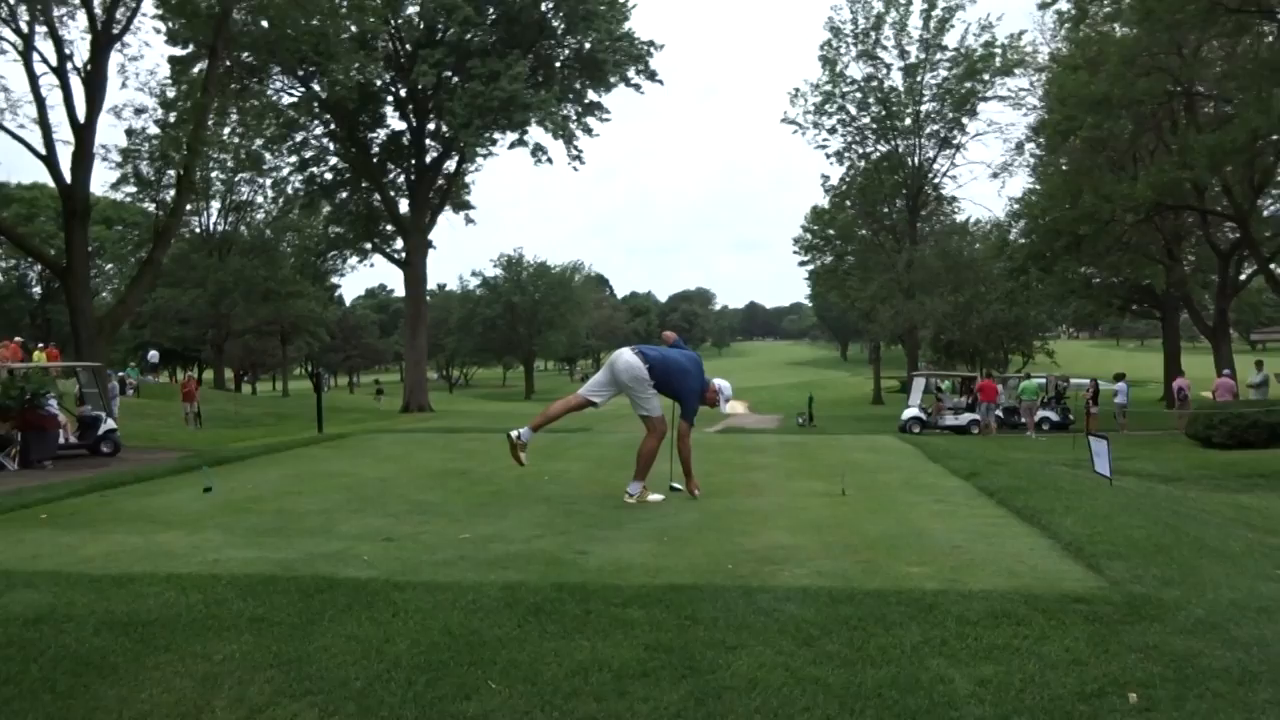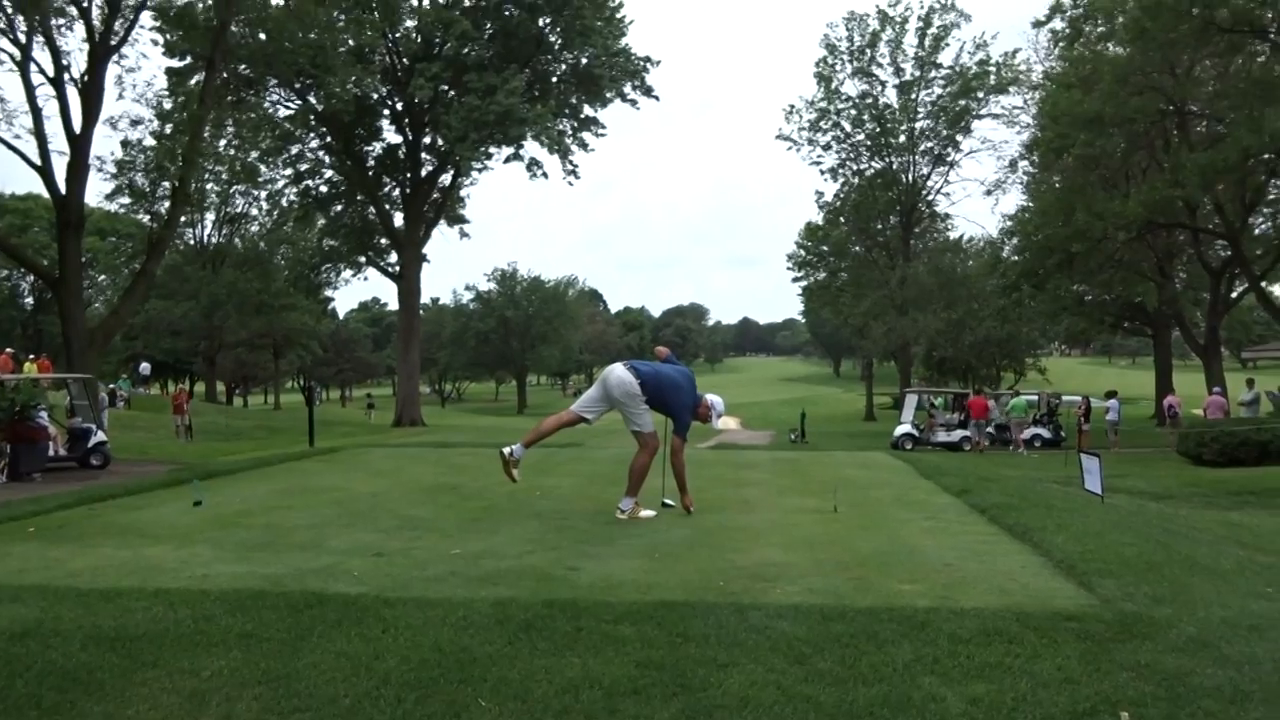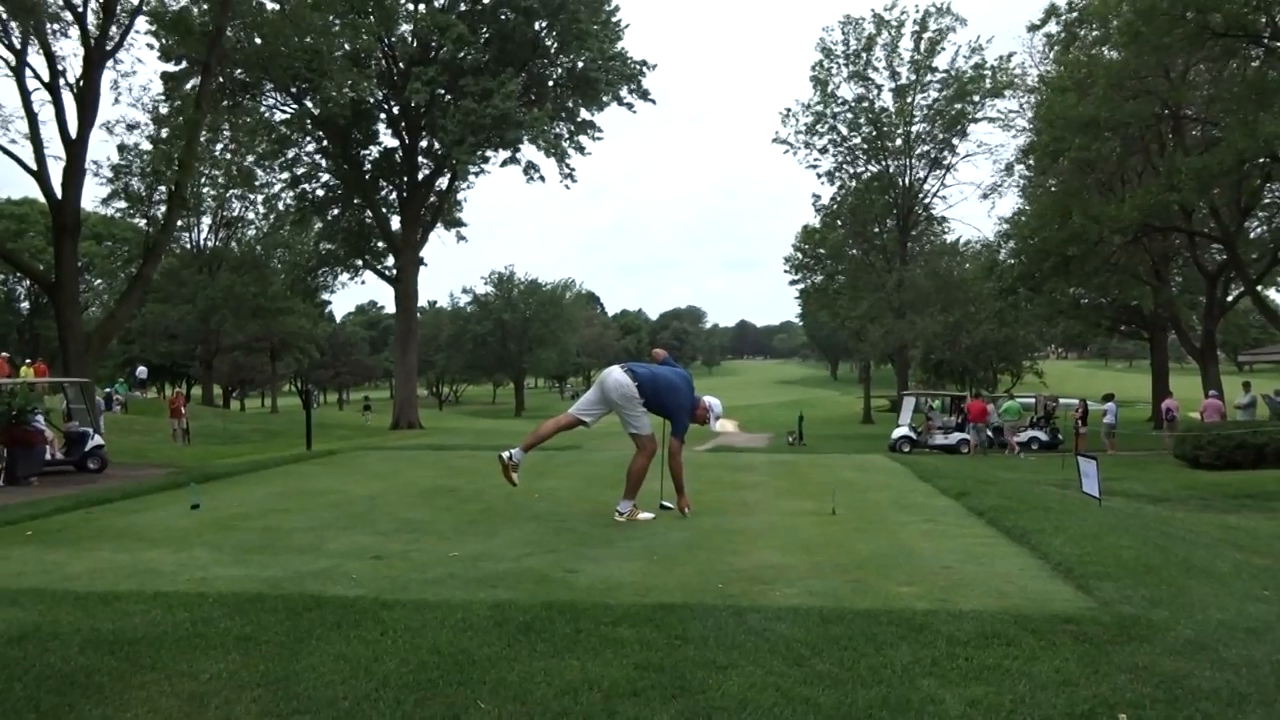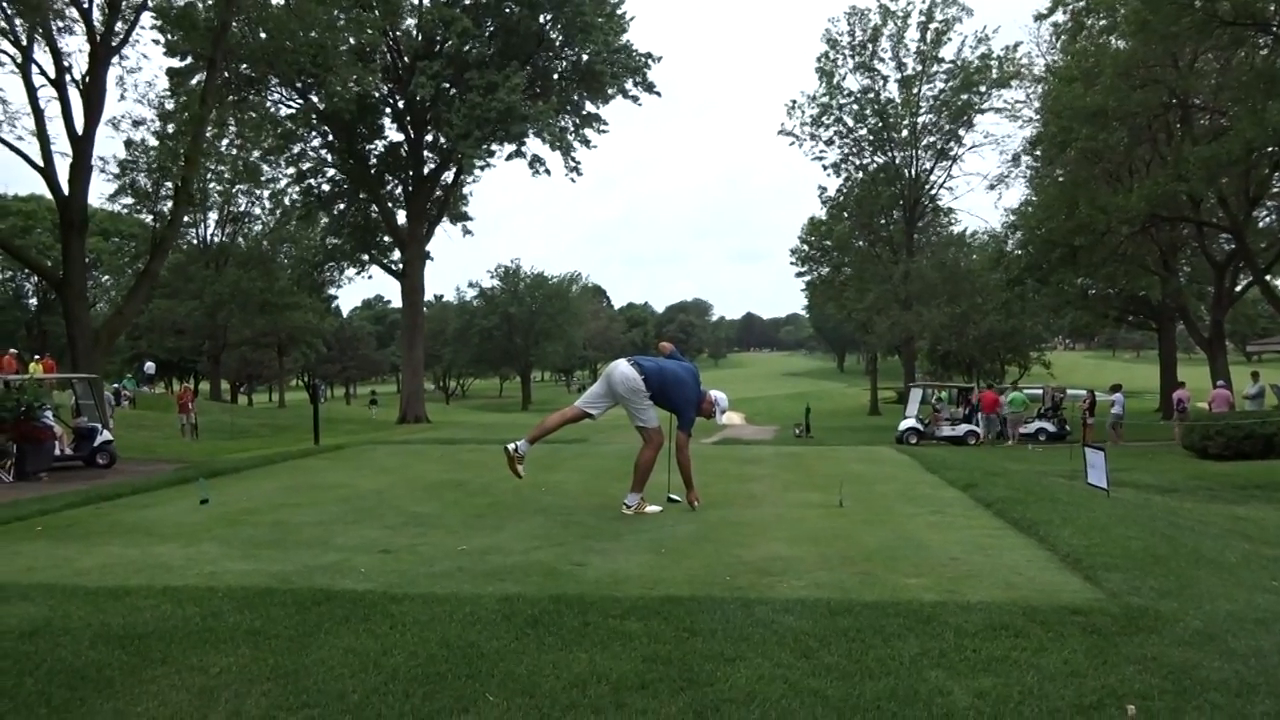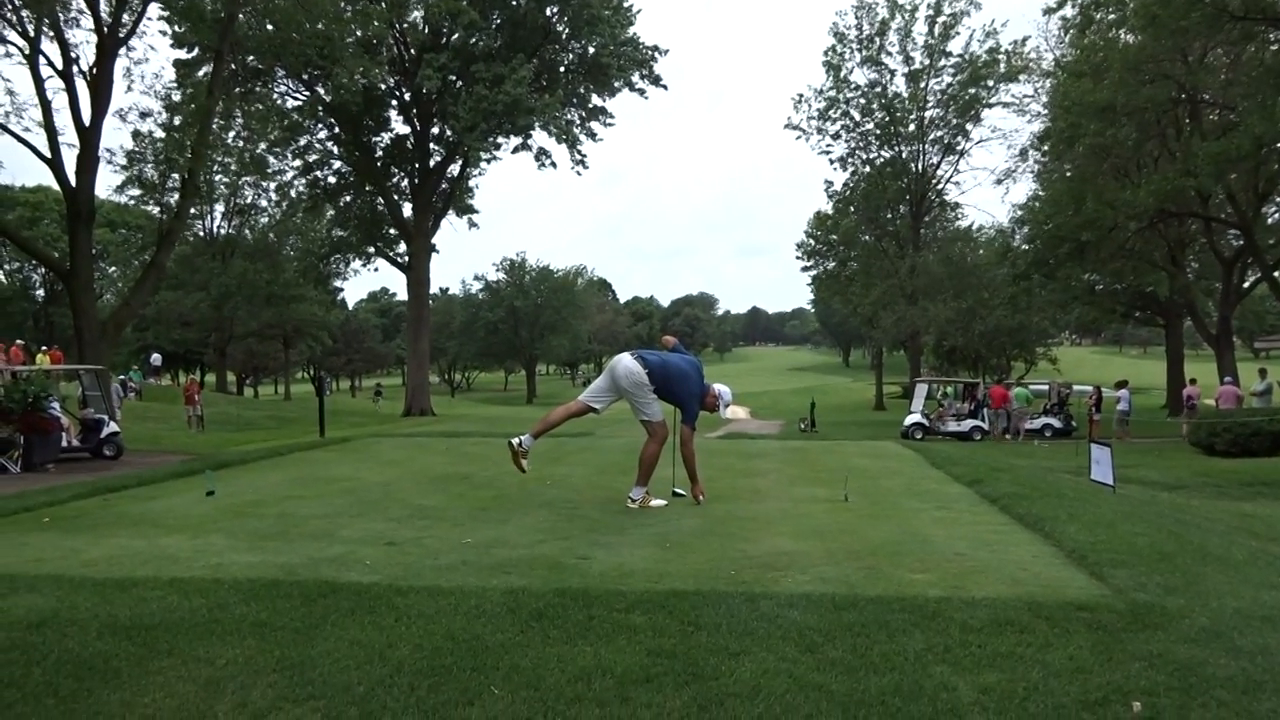
dt=0.3s
person 1, frame 1
left shoulder: (695, 361)
right shoulder: (693, 391)
left elbow: (666, 334)
right elbow: (683, 440)
right wrist: (690, 479)
left hip: (623, 356)
right hip: (636, 369)
left knee: (577, 400)
right knee: (657, 430)
left ankle: (523, 435)
right ankle: (635, 490)
person 1, frame 2
left shoulder: (687, 376)
right shoulder: (685, 407)
left elbow: (659, 350)
right elbow: (676, 455)
right wrist: (684, 494)
left hip: (615, 372)
right hip: (628, 384)
left knee: (569, 417)
right knee: (649, 446)
left ankle: (516, 452)
right ankle: (627, 506)
person 1, frame 3
left shoulder: (685, 378)
right shoulder: (683, 409)
left elbow: (656, 352)
right elbow: (674, 457)
right wrist: (681, 496)
left hip: (612, 375)
right hip: (625, 387)
left knee: (568, 420)
right knee: (647, 448)
left ankle: (515, 455)
right ankle: (625, 508)
person 1, frame 4
left shoulder: (691, 372)
right shoulder: (689, 402)
left elbow: (663, 345)
right elbow: (682, 451)
right wrist: (690, 490)
left hip: (619, 368)
right hip: (631, 380)
left knee: (574, 412)
right knee: (654, 441)
left ankle: (521, 448)
right ankle: (633, 501)
person 1, frame 5
left shoulder: (695, 366)
right shoulder: (693, 396)
left elbow: (667, 339)
right elbow: (686, 445)
right wrist: (695, 484)
left hip: (622, 362)
right hip: (635, 374)
left knee: (578, 407)
right knee: (659, 435)
left ankle: (524, 442)
right ankle: (638, 495)
